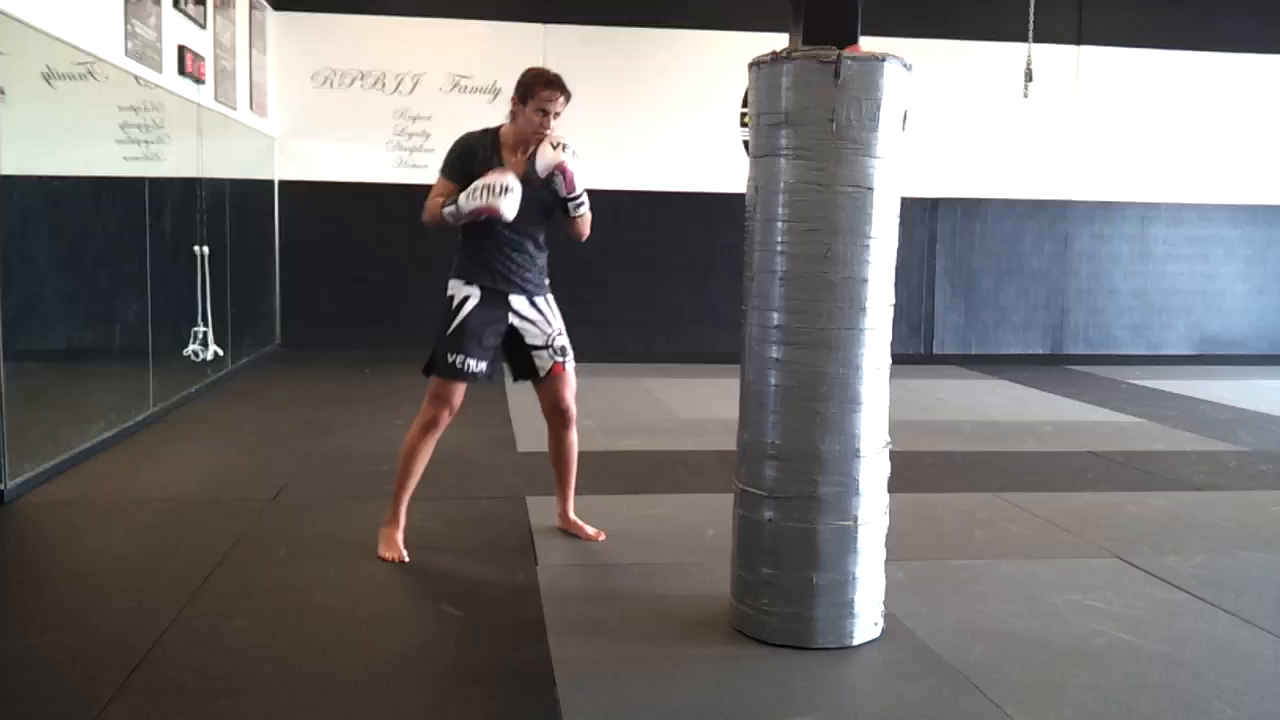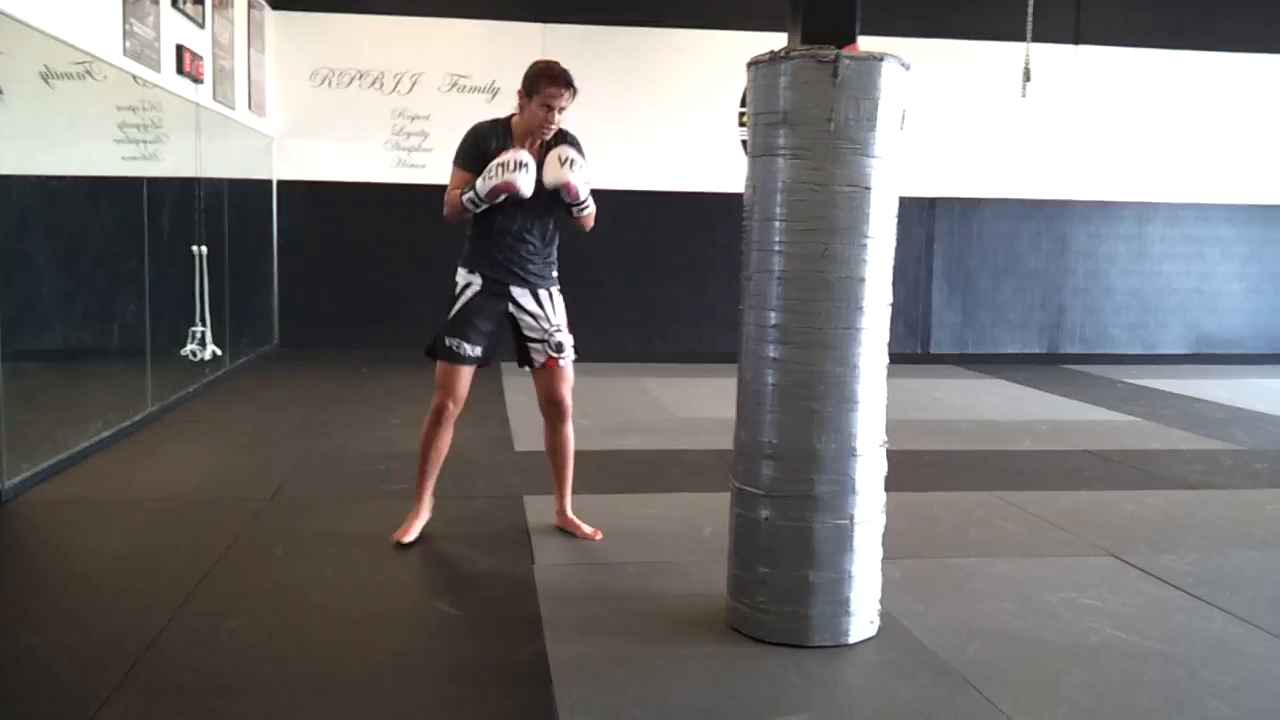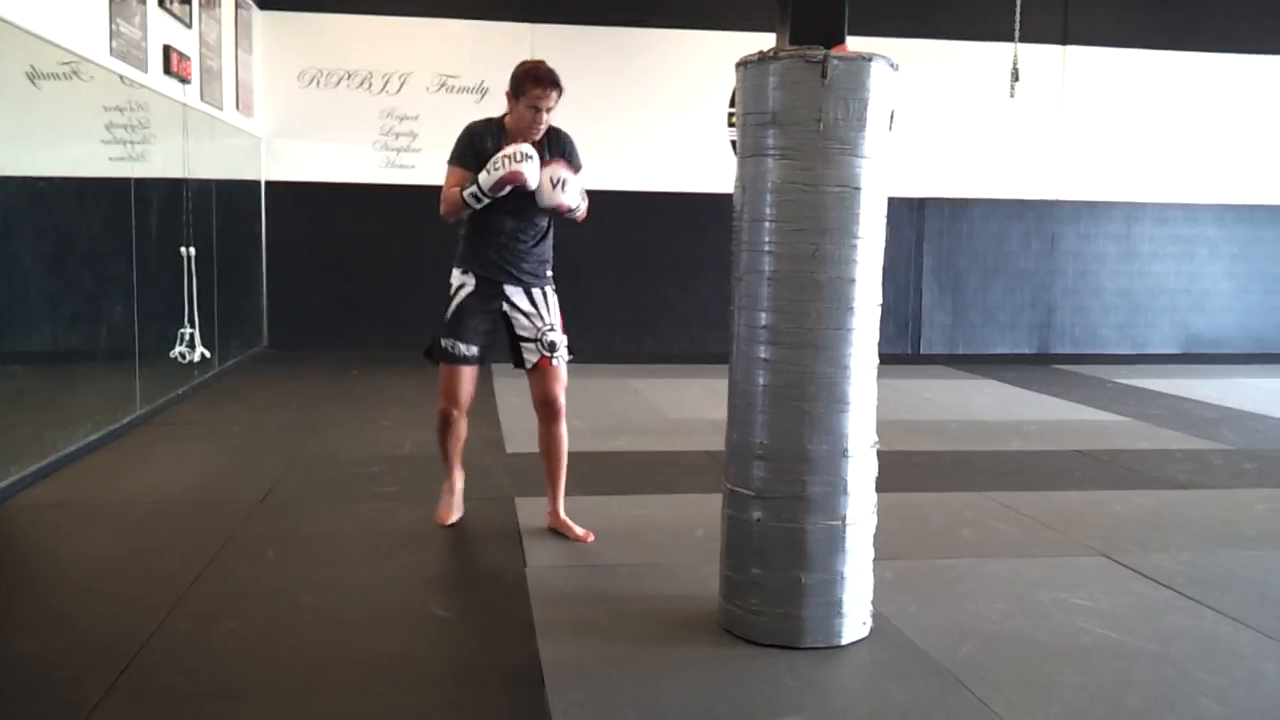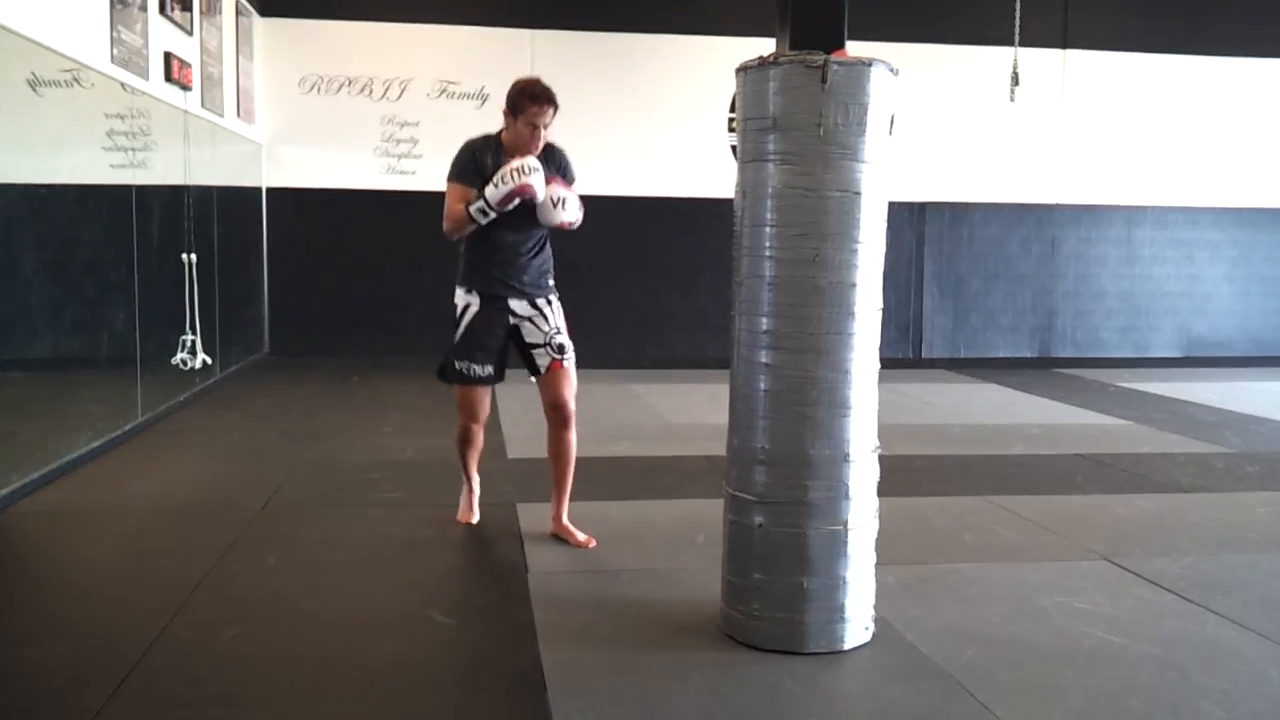
dt=0.1s
person 1, frame 1
left shoulder: (557, 159)
right shoulder: (471, 148)
left elbow: (582, 232)
right elbow: (431, 214)
left wrist: (572, 189)
right wrist: (468, 206)
left hip: (532, 295)
right hip: (476, 293)
left knee: (563, 408)
right knee: (438, 413)
left ankle: (566, 514)
right ankle: (393, 523)
person 1, frame 2
left shoulder: (568, 148)
right shoulder: (483, 137)
left elbow: (587, 222)
right elbow: (451, 210)
left wrist: (576, 192)
right wrist: (486, 189)
left hip: (539, 285)
right hip: (482, 282)
left knee: (558, 402)
right knee: (447, 399)
left ankle: (564, 510)
right ankle: (421, 503)
person 1, frame 3
left shoulder: (560, 145)
right shoulder: (477, 137)
left elbow: (580, 210)
right elbow: (448, 208)
left wrist: (569, 199)
right wrist: (490, 183)
left hip: (533, 283)
right hip: (476, 280)
left knee: (552, 402)
right knee: (452, 401)
left ankle: (556, 511)
right ankle: (452, 481)
person 1, frame 4
left shoulder: (555, 159)
right shoulder: (476, 154)
left elbow: (572, 217)
right elbow: (451, 226)
left wrist: (568, 213)
right wrist: (497, 196)
left hip: (536, 294)
right hip: (481, 296)
left knee: (563, 407)
right knee: (471, 417)
left ankle: (560, 518)
right ankle: (471, 486)
